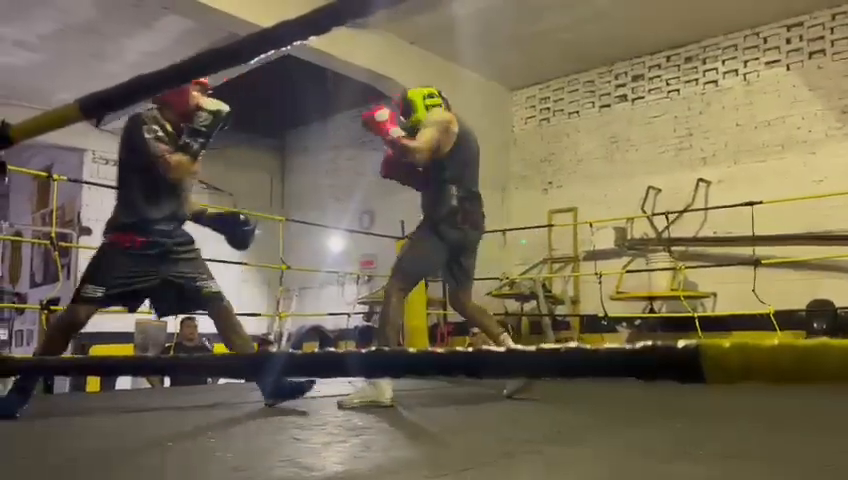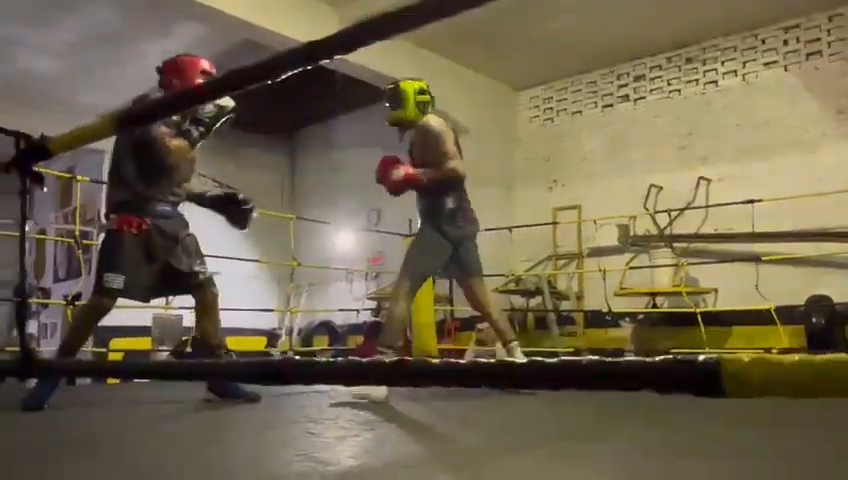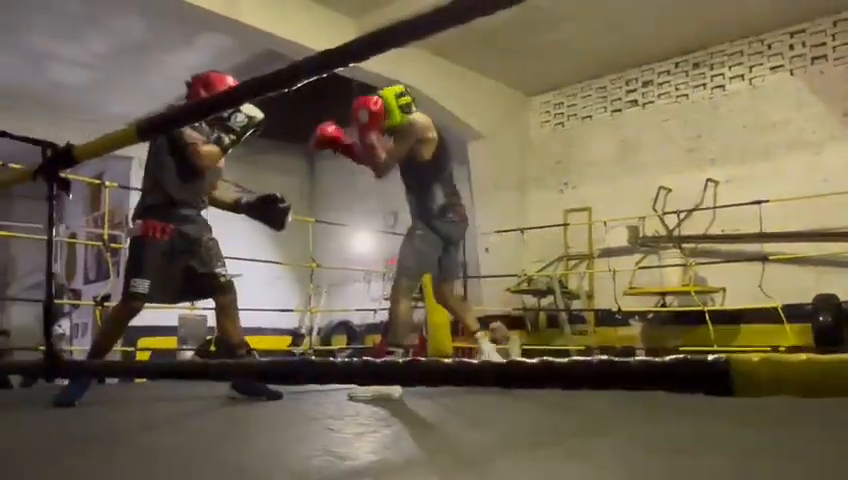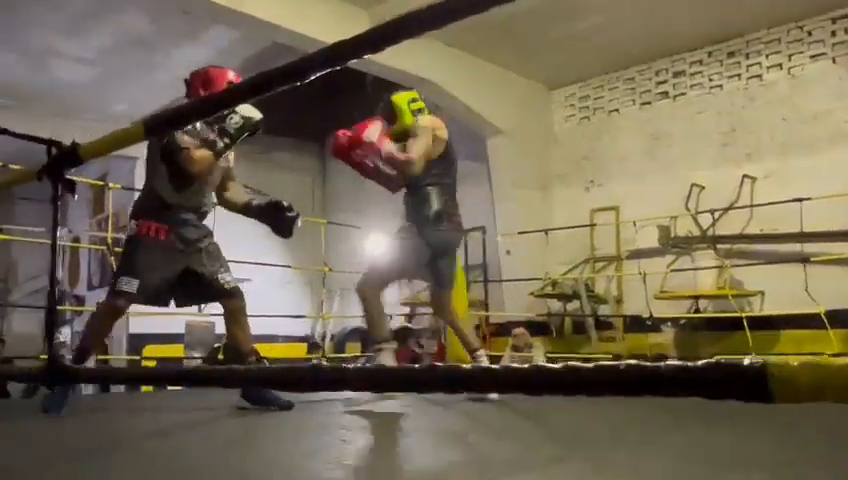
dt=0.3s
person 1, frame 1
left shoulder: (185, 136)
right shoulder: (144, 122)
right elbow: (172, 171)
left wrist: (218, 220)
right wrist: (202, 132)
left hip: (173, 241)
right hip: (131, 239)
left knee: (219, 307)
right knee: (78, 312)
left ankle: (268, 380)
person 1, frame 2
left shoulder: (185, 121)
right elbow: (168, 156)
left wrist: (215, 200)
right wrist: (204, 122)
left hip: (171, 222)
right hip: (133, 220)
left knee: (208, 294)
right knee: (103, 301)
left ankle: (217, 375)
right ankle: (51, 376)
person 1, frame 3
left shoulder: (214, 134)
right elbow: (200, 159)
left wrist: (251, 205)
right wrist: (234, 132)
left hip: (195, 225)
right hip: (159, 223)
left knee: (226, 293)
right knee: (132, 302)
left ankle: (243, 375)
right ankle: (83, 376)
person 1, frame 4
left shoulder: (218, 135)
left elbow: (227, 192)
right elbow: (193, 165)
left wrist: (261, 209)
right wrist: (229, 135)
left hip: (195, 230)
right hip: (156, 226)
left knee: (233, 298)
right knee: (117, 302)
left ankle: (252, 382)
person 2, frame 1
left shoulder: (438, 118)
right shoulder: (460, 133)
left elbow: (418, 154)
left wrist: (387, 127)
right wrist: (403, 170)
left hip: (444, 221)
right hip: (469, 223)
left knee: (395, 290)
right knee: (463, 302)
left ankle: (380, 382)
person 2, frame 2
left shoulder: (429, 126)
right shoulder: (422, 135)
left elbow: (456, 171)
left wrist: (410, 176)
right wrist: (403, 176)
left hip: (444, 223)
right hip: (460, 221)
left knee: (402, 290)
right knee: (480, 299)
right ankle: (520, 362)
person 2, frame 3
left shoulder: (416, 123)
right shoulder: (410, 132)
left elbow: (381, 168)
right elbow: (379, 161)
left wrist: (368, 128)
right wrist: (342, 143)
left hip: (434, 218)
right hip: (449, 218)
left knee: (402, 290)
right knee: (446, 295)
right ankle: (488, 351)
person 2, frame 4
left shoulder: (426, 124)
right shoulder: (416, 139)
left elbow: (410, 168)
right elbow: (394, 181)
left wrist: (378, 143)
right wrist: (359, 158)
left hip: (428, 227)
right hip: (446, 228)
left knee: (368, 286)
right knee: (443, 308)
left ankle: (387, 365)
